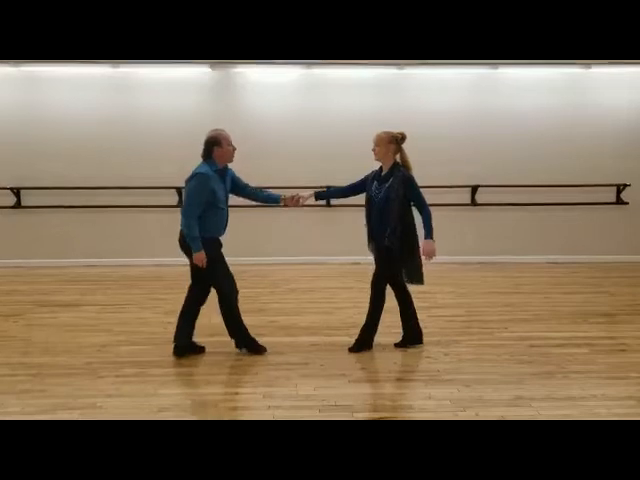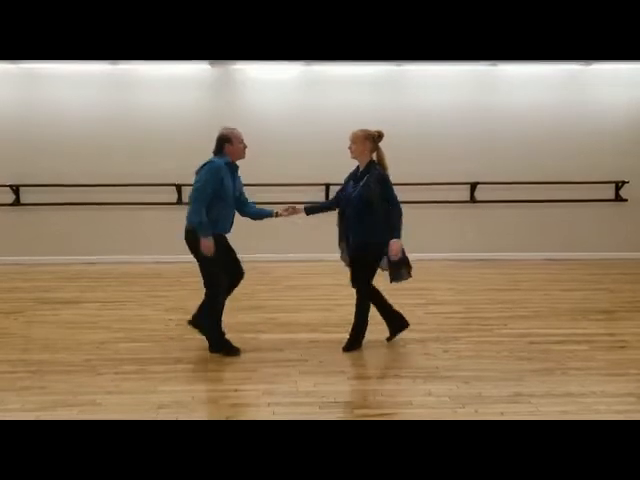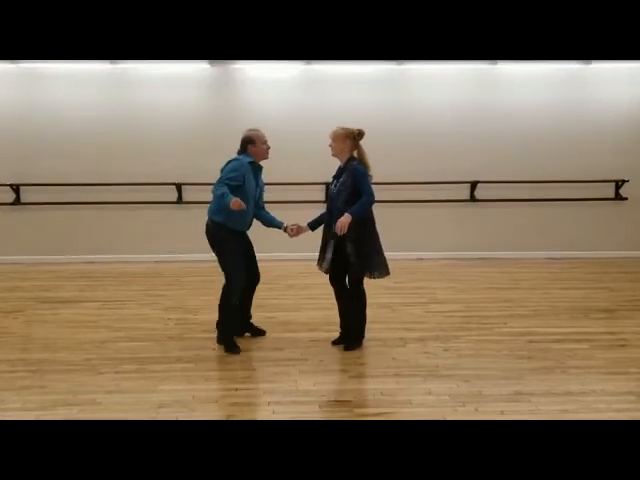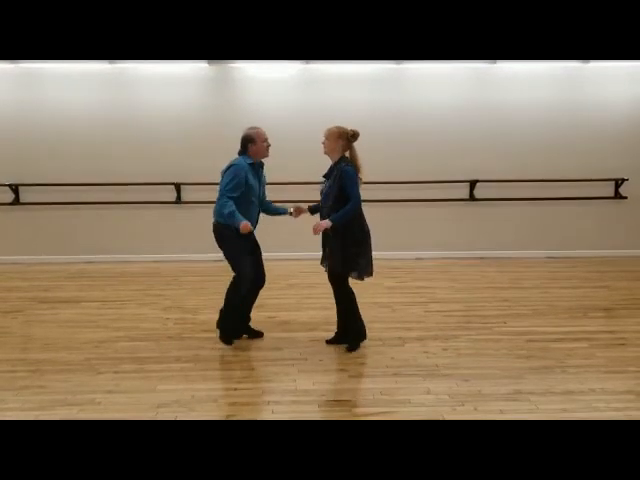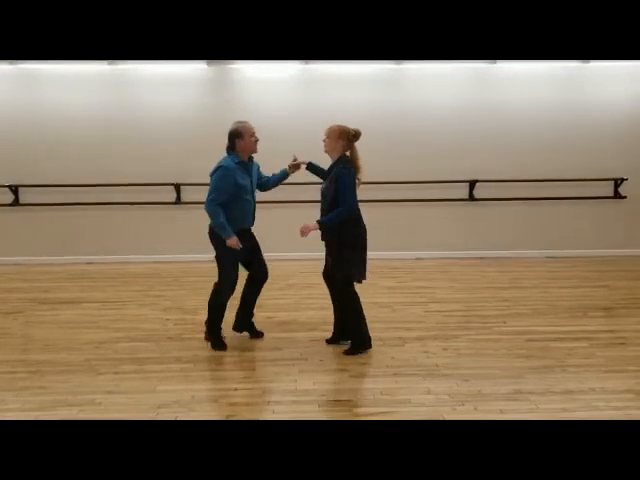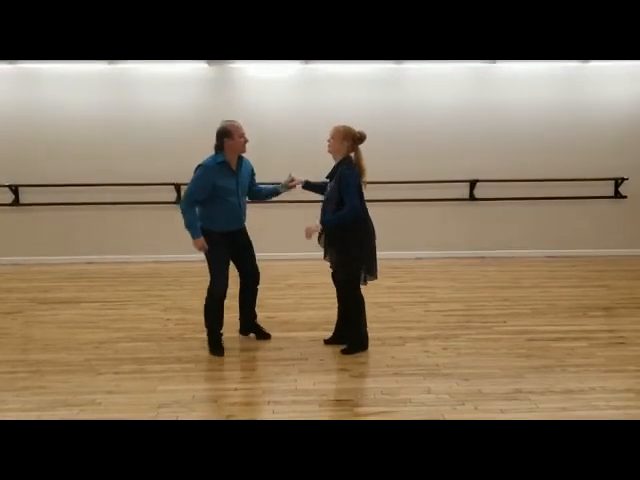
dt=0.5s
person 1, frame 1
left shoulder: (225, 173)
right shoulder: (202, 176)
left elbow: (249, 192)
right elbow: (189, 214)
left wrist: (281, 200)
right wrist: (196, 248)
left hip: (207, 240)
right hip: (199, 242)
left knee: (199, 290)
right knee: (227, 288)
left ankle: (182, 343)
right ankle: (242, 339)
person 1, frame 2
left shoulder: (232, 173)
right shoulder: (213, 168)
left elbow: (244, 208)
right elbow: (196, 203)
left wrist: (275, 213)
right wrist: (204, 235)
left hip: (216, 235)
right hip: (203, 236)
left knee: (236, 274)
right knee: (218, 285)
left ankle: (202, 318)
right ankle: (216, 340)
person 1, frame 3
left shoulder: (257, 174)
right shoulder: (238, 165)
left elbow: (259, 211)
right elbow: (219, 188)
left wrist: (282, 226)
right wrist: (230, 200)
left hip: (238, 232)
right hip: (221, 230)
left knee: (252, 276)
right knee: (234, 280)
left ankle: (242, 323)
right ankle: (225, 333)
person 1, frame 4
left shoulder: (258, 170)
right shoulder: (239, 168)
left elbow: (262, 204)
right elbow: (224, 199)
left wrist: (287, 211)
right wrist: (239, 221)
left hip: (246, 232)
right hip: (228, 231)
left knee: (258, 278)
right knee: (245, 275)
left ankle: (239, 323)
right ankle: (226, 324)
person 1, frame 5
left shoulder: (251, 165)
right shoulder: (226, 169)
left elbow: (263, 184)
right elbow: (212, 204)
left wrist: (287, 172)
right wrist: (227, 235)
left hip: (245, 232)
right hip: (226, 235)
left knee: (260, 274)
right knee: (227, 283)
left ankle: (243, 320)
right ankle: (213, 332)
person 1, frame 6
left shoulder: (245, 165)
right shoulder: (208, 169)
left elbow: (254, 193)
right elbow: (187, 203)
left wrist: (280, 188)
right wrist: (196, 234)
left hip: (238, 232)
right hip: (214, 236)
left knee: (251, 277)
right knee: (219, 286)
left ankle: (248, 324)
right ankle: (214, 336)
person 2, frame 1
left shoulder: (403, 178)
right shoulder: (374, 177)
left elbow: (423, 208)
right elbow: (346, 191)
left wrist: (428, 238)
right wrist: (314, 195)
left hip: (398, 243)
right hip: (382, 242)
left knee: (377, 285)
right knee: (397, 285)
left ankle: (366, 339)
right ankle: (413, 335)
person 2, frame 2
left shoulder: (378, 175)
right shoulder: (353, 176)
left elbow: (395, 207)
right elbow: (334, 204)
left wrist: (396, 238)
right wrist: (303, 210)
left hip: (375, 241)
right hip: (358, 241)
left knee: (361, 285)
right knee: (361, 284)
left ankle: (356, 338)
right ankle: (396, 321)
person 2, frame 3
left shoulder: (357, 169)
right shoulder: (340, 172)
left elbow: (369, 198)
right elbow: (332, 209)
left wrist: (349, 215)
right wrist: (308, 227)
left hip: (358, 237)
right hip: (341, 238)
left knee: (355, 284)
right knee: (336, 280)
left ankle: (356, 335)
right ankle: (347, 332)
person 2, frame 4
left shoulder: (346, 170)
right shoulder: (335, 169)
left elbow: (355, 203)
left wrist: (329, 221)
right wrist: (310, 210)
left hip: (350, 236)
right hip: (338, 236)
left knee: (340, 281)
right knee: (336, 279)
left ankle: (357, 332)
right ankle: (345, 331)
person 2, frame 5
left shoulder: (344, 171)
right shoulder: (337, 167)
left elbow: (346, 209)
left wrist: (317, 224)
right wrist: (307, 165)
left hip: (348, 237)
right hip: (339, 236)
left knee: (344, 285)
right knee: (331, 278)
left ankle: (362, 339)
right ankle: (343, 330)
person 2, frame 6
left shoulder: (348, 172)
right shoulder: (339, 169)
left elbow: (352, 210)
right elbow: (330, 190)
left wrist: (321, 224)
right wrist: (304, 183)
left hip: (355, 238)
right hip: (344, 237)
left knee: (350, 285)
right knee: (340, 281)
left ankle: (359, 340)
right ankle: (343, 333)
